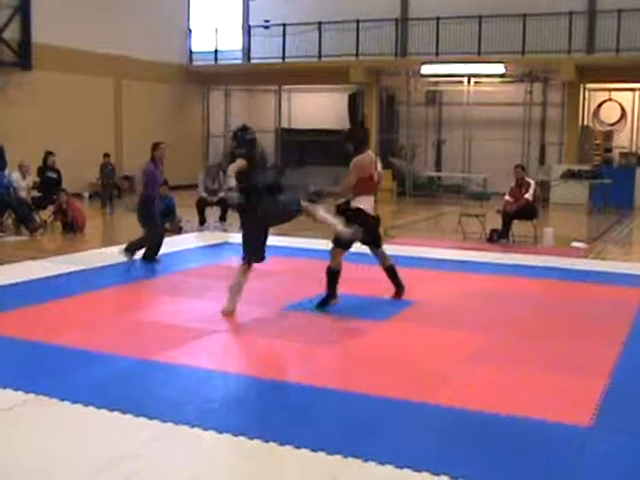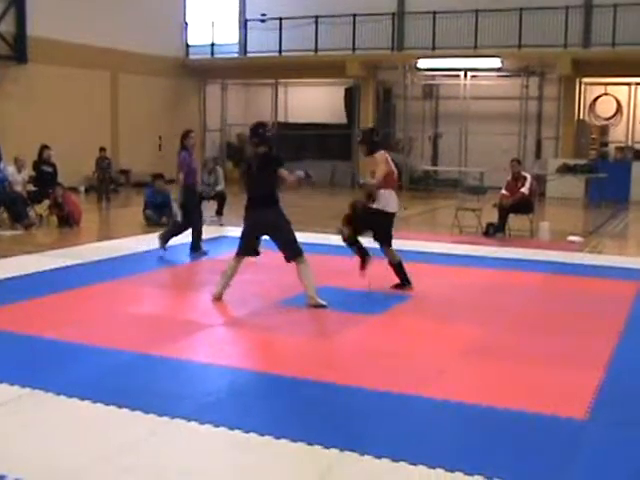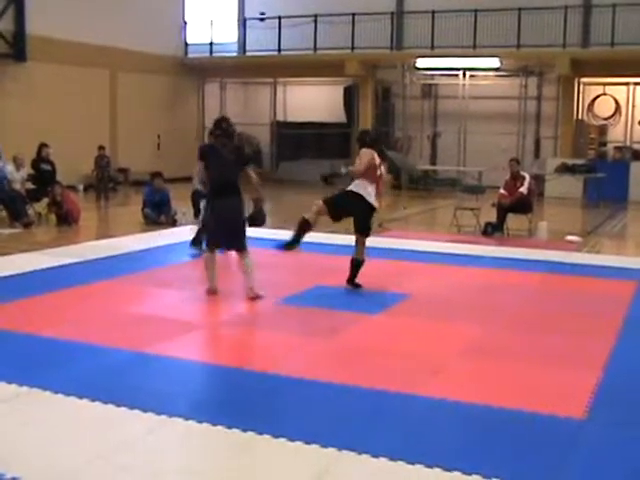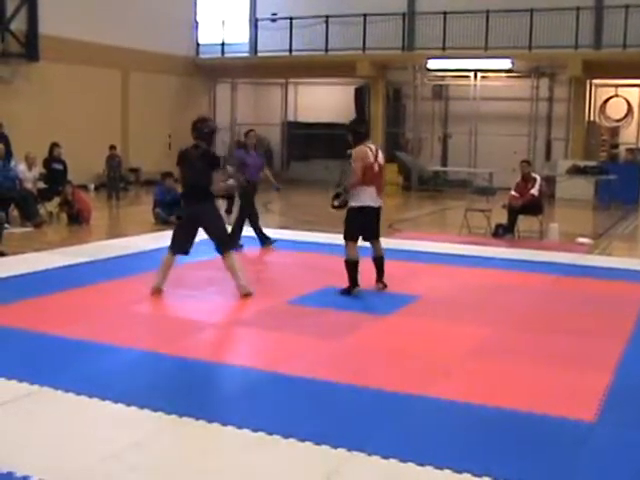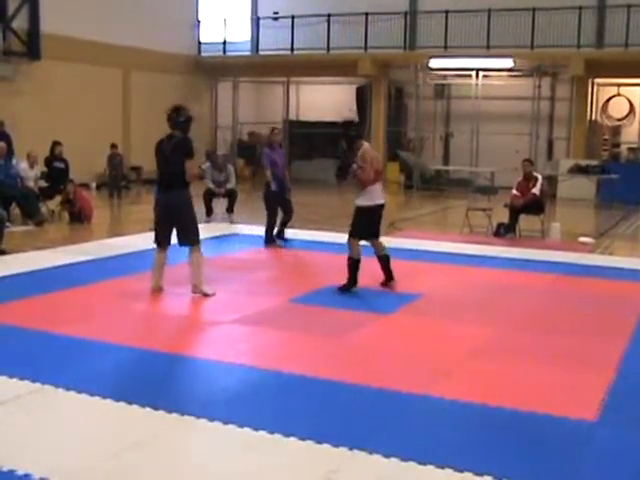
dt=0.4s
person 1, frame 1
left shoulder: (234, 161)
right shoulder: (246, 157)
right elbow: (231, 170)
right wrist: (233, 188)
left hip: (250, 217)
right hip: (265, 207)
left knee: (247, 264)
right knee: (309, 207)
left ankle: (230, 306)
right ankle: (342, 229)
person 1, frame 2
left shoulder: (247, 161)
right shoulder: (272, 158)
right elbow: (289, 181)
right wrist: (300, 175)
left hip: (252, 215)
right hip: (272, 214)
left knee: (240, 255)
right knee: (299, 257)
left ankle: (220, 290)
right ankle: (312, 297)
person 1, frame 3
left shoulder: (206, 150)
right shoulder: (238, 152)
left elbow: (205, 179)
right elbow: (254, 181)
right wrist: (258, 202)
left hip: (215, 203)
right hip: (234, 202)
left knee: (211, 248)
right knee: (241, 249)
left ankle: (211, 285)
right ankle: (251, 288)
person 1, frame 4
left shoulder: (183, 155)
right shoulder: (211, 157)
left elbow: (185, 180)
right elbow: (215, 189)
right wrist: (229, 184)
left hip: (188, 208)
right hip: (207, 207)
left knee: (174, 249)
right knee: (226, 248)
left ankle: (158, 285)
right ankle: (241, 286)
person 1, frame 5
left shoulder: (160, 144)
right shoulder: (185, 144)
right elbow: (190, 175)
left hip: (162, 197)
right hip: (180, 197)
left knee: (162, 244)
right knee: (193, 243)
left ankle: (156, 284)
right ankle: (197, 285)
person 2, frame 1
left shoulder: (360, 161)
right shoulder: (374, 159)
left elbow: (346, 189)
right wrist: (346, 204)
left hip: (359, 213)
right hip: (370, 213)
left knee: (336, 252)
right knee: (378, 251)
left ankle: (331, 294)
right ankle: (399, 288)
person 2, frame 2
left shoulder: (379, 157)
right shoulder: (383, 158)
left elbow: (377, 182)
left wrist: (363, 183)
right wrist: (368, 199)
left hip: (380, 207)
right hip: (389, 208)
left knee: (346, 231)
right knee: (386, 247)
left ankle: (363, 255)
right ankle: (405, 282)
person 2, frame 3
left shoulder: (366, 153)
right shoulder: (381, 166)
left elbow: (359, 170)
right elbow: (380, 193)
left hip: (355, 195)
right hip: (369, 204)
left knee: (316, 208)
right knee: (360, 244)
left ankle: (295, 240)
right ankle: (351, 280)
person 2, frame 4
left shoulder: (358, 151)
right shoulder: (377, 151)
left elbow: (356, 178)
left wrist: (345, 188)
left hip: (359, 202)
right hip: (375, 203)
left knee: (350, 243)
right knee: (375, 242)
left ankle: (353, 283)
right ankle: (380, 280)
person 2, frame 5
left shoulder: (364, 151)
right shoulder: (363, 150)
left elbow: (368, 176)
left wrist: (353, 170)
left hip: (369, 201)
right hip: (373, 200)
left knee: (354, 240)
right knee: (374, 240)
left ankle: (351, 281)
right ankle: (389, 278)
